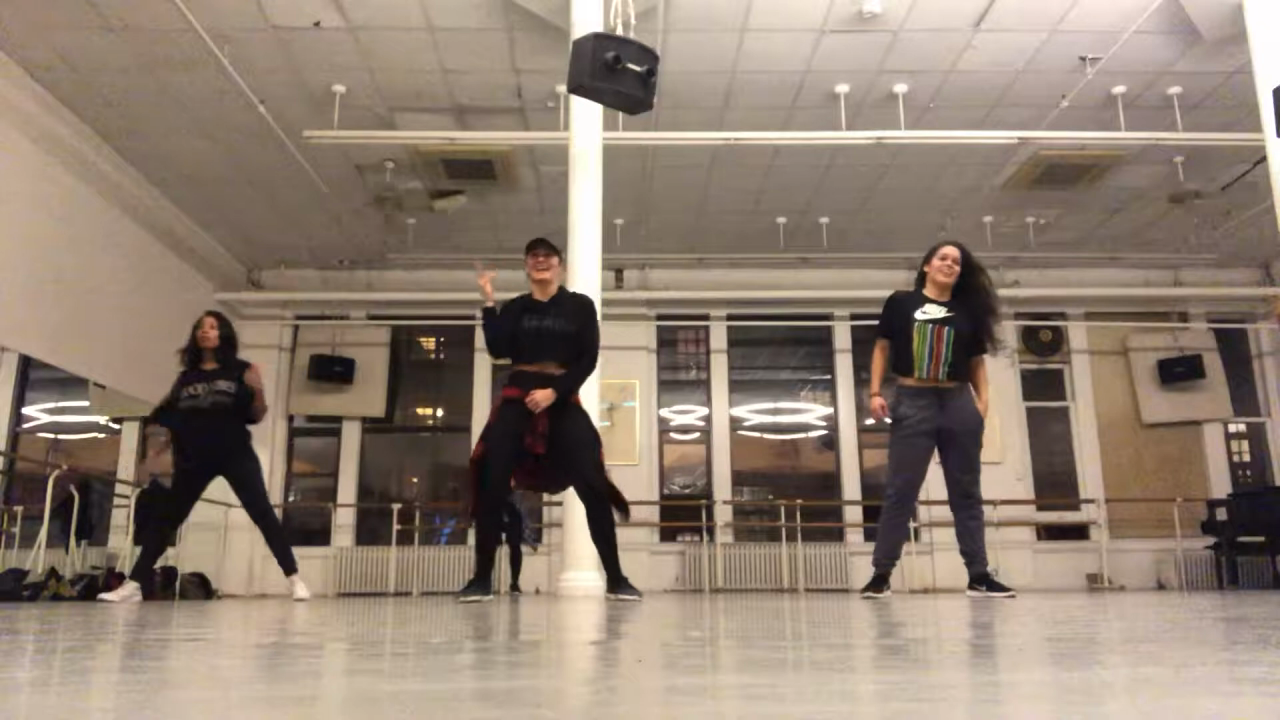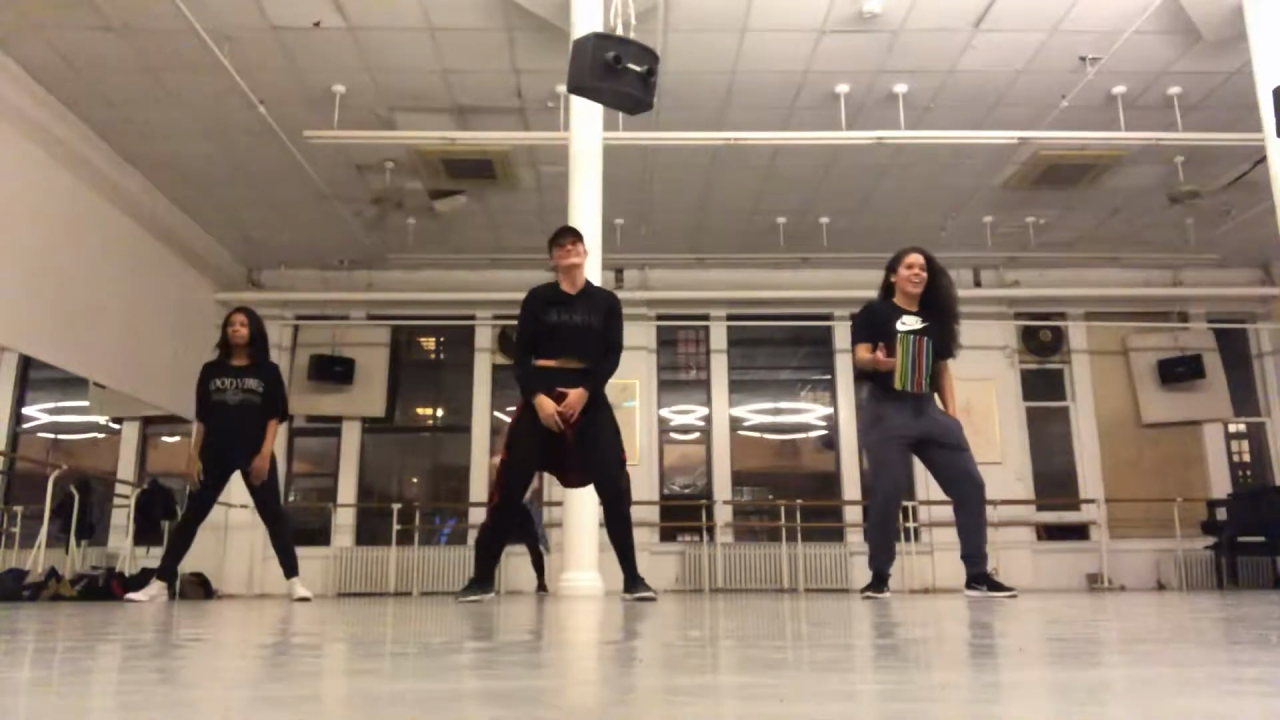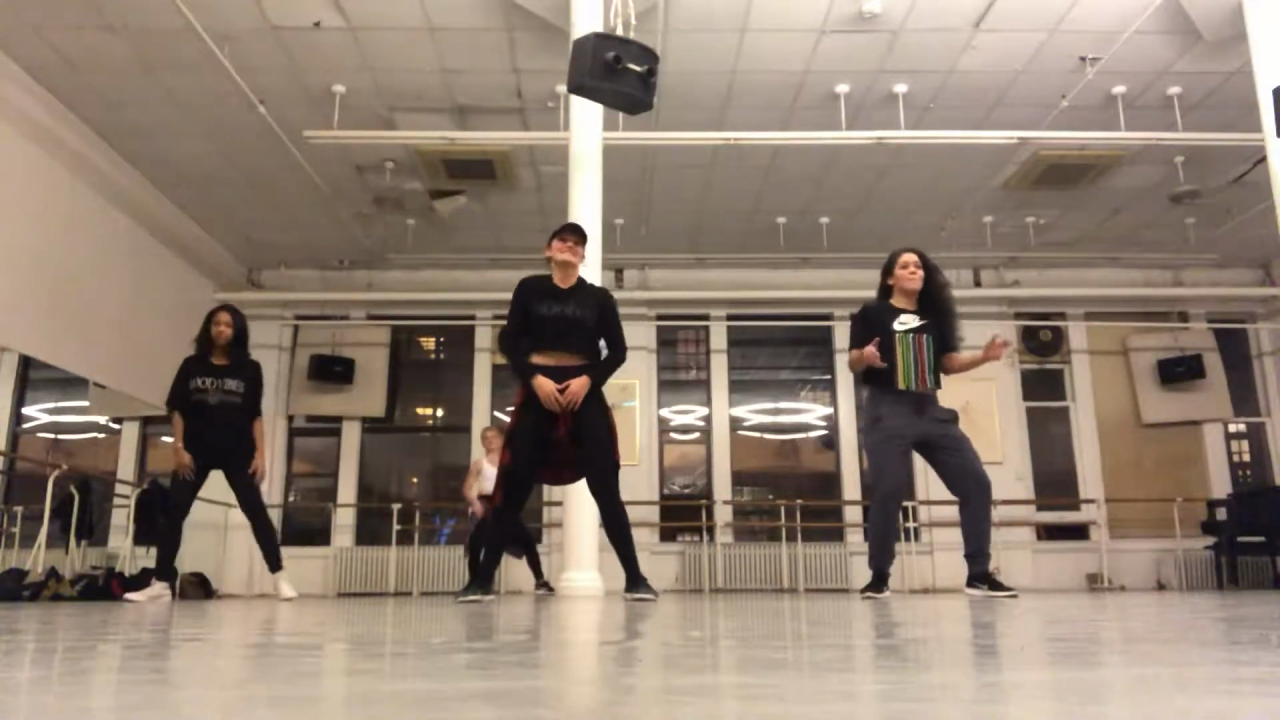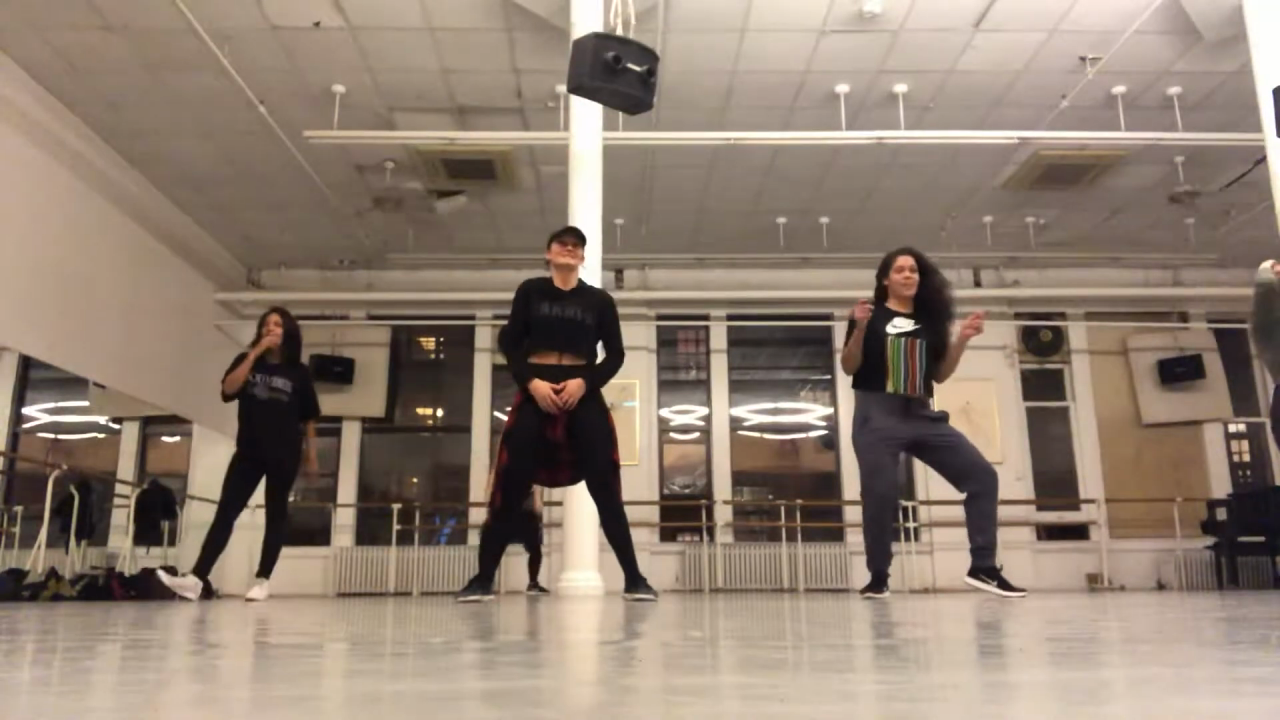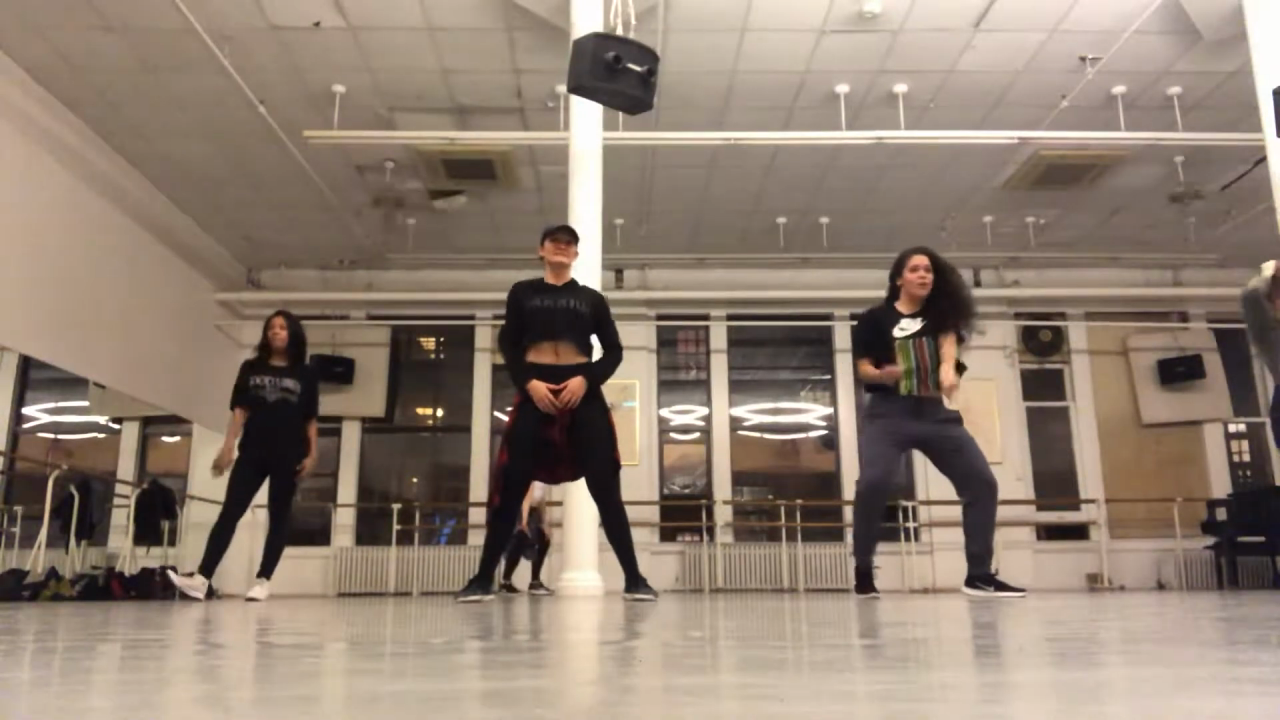
dt=1s
person 1, frame 1
left shoulder: (580, 305)
right shoulder: (515, 308)
left elbow: (589, 359)
right elbow: (498, 351)
left wrist: (554, 391)
right wrist: (489, 303)
left hip: (563, 399)
right hip: (517, 398)
left knee: (593, 486)
right knee: (491, 484)
left ankle: (615, 579)
right ankle: (482, 579)
person 1, frame 2
left shoulder: (606, 301)
right shoulder: (538, 298)
left elbow: (612, 355)
right elbow: (521, 354)
left wrist: (585, 391)
right wrist: (536, 396)
left hip: (588, 395)
right hip: (541, 393)
left knee: (612, 485)
right knee: (512, 486)
left ankle: (632, 579)
right ankle: (482, 578)
person 1, frame 3
left shoulder: (598, 298)
right shoulder: (529, 288)
left elbow: (618, 351)
right elbow: (510, 342)
left wrist: (589, 379)
right wrist: (533, 378)
left hip: (585, 392)
right hip: (537, 392)
left knee: (605, 488)
right knee: (514, 487)
left ankle: (635, 579)
right ankle: (483, 579)
person 1, frame 4
left shoulder: (599, 300)
right shoulder: (530, 291)
left elbow: (615, 354)
right elbow: (510, 345)
left wrist: (585, 382)
right wrist: (531, 382)
left hip: (583, 393)
right hip: (535, 392)
left knee: (605, 489)
right knee: (511, 488)
left ankle: (634, 579)
right ankle: (483, 579)
person 1, frame 5
left shoulder: (591, 298)
right shoulder: (523, 292)
left elbow: (613, 351)
right elbow: (509, 345)
left wrist: (586, 379)
right wrist: (528, 382)
left hip: (582, 390)
right hip: (535, 390)
left knee: (605, 487)
right knee: (510, 486)
left ankle: (634, 579)
right ankle: (483, 579)
person 2, frame 1
left shoulder: (968, 311)
right shoulder: (901, 303)
left elbow: (977, 362)
right elbow: (882, 349)
left wrist: (982, 398)
right wrist: (875, 392)
left hip: (957, 403)
right hip: (912, 401)
left knee: (966, 490)
right knee: (900, 488)
left ankle: (979, 576)
right ankle: (881, 574)
person 2, frame 2
left shoulder: (936, 318)
right shoulder: (874, 313)
left elbow: (942, 370)
right elbow: (859, 357)
left wrist: (952, 413)
right wrist: (876, 361)
left hip: (927, 410)
right hip: (886, 411)
left knee: (970, 485)
right knee: (886, 490)
left ankle: (977, 575)
right ankle: (879, 576)
person 2, frame 3
left shoulder: (934, 315)
right shoulder: (872, 314)
left elbow: (948, 363)
right elbow: (853, 364)
left wrist: (984, 356)
right wrist: (865, 357)
left hip: (930, 410)
right hip: (888, 410)
left knee: (976, 483)
right knee: (888, 491)
left ankle: (978, 574)
right ankle: (879, 576)
person 2, frame 4
left shoulder: (930, 320)
right shoulder: (871, 318)
left elbow: (941, 374)
right elbow: (848, 367)
left wrist: (962, 339)
right wrist: (858, 329)
left hip: (921, 415)
right hip: (877, 415)
left knee: (982, 475)
right knee: (881, 493)
left ankle: (983, 568)
right ankle: (878, 577)
person 2, frame 5
left shoulder: (941, 314)
right shoulder: (875, 319)
left elbow: (950, 345)
right elbow: (862, 368)
left wrist: (948, 372)
right wrist: (882, 375)
left hip: (934, 413)
right hip: (888, 413)
left knee: (983, 483)
right knee: (871, 484)
left ankle: (979, 575)
right ankle: (863, 569)
person 3, frame 1
left shoulder: (239, 370)
right shoulder: (186, 377)
left elbow: (255, 416)
right elbow: (170, 420)
left wrist: (258, 391)
right wrist: (154, 455)
left hip: (236, 454)
right hip: (193, 459)
left knee: (263, 513)
right knee: (167, 519)
left ankle: (294, 580)
right ankle: (134, 584)
person 3, frame 2
left shoulder: (268, 371)
right shoulder: (211, 370)
left elbow: (275, 416)
right elbow: (202, 418)
left wrist: (265, 453)
right wrist: (194, 455)
left hip: (255, 455)
right hip: (215, 455)
left knee: (274, 516)
right knee: (191, 516)
left ankle: (294, 581)
right ankle: (161, 583)
person 3, frame 3
left shoulder: (249, 369)
right shoulder: (191, 366)
left elbow: (255, 415)
right elbow: (177, 410)
left wrist: (260, 453)
right wrist: (178, 447)
left hip: (237, 452)
right hip: (196, 451)
left knee: (256, 510)
right knee: (174, 512)
left ankle: (279, 576)
right ankle: (162, 583)
person 3, frame 4
left shoulder: (298, 372)
right shoulder: (246, 361)
left elbow: (309, 418)
right elbow: (228, 389)
left wrist: (310, 454)
right wrist: (254, 353)
left hip: (284, 454)
right hip: (248, 451)
left knee: (276, 516)
right knee: (225, 512)
left ankle: (262, 581)
right ankle: (197, 580)
person 3, frame 5
left shoulder: (304, 375)
right shoulder: (251, 368)
left elbow: (310, 419)
right elbow: (239, 408)
left wrist: (312, 454)
right wrist: (228, 445)
left hip: (288, 456)
right hip: (253, 452)
left knee: (279, 517)
right knee: (229, 512)
left ankle: (263, 580)
right ankle: (201, 579)
